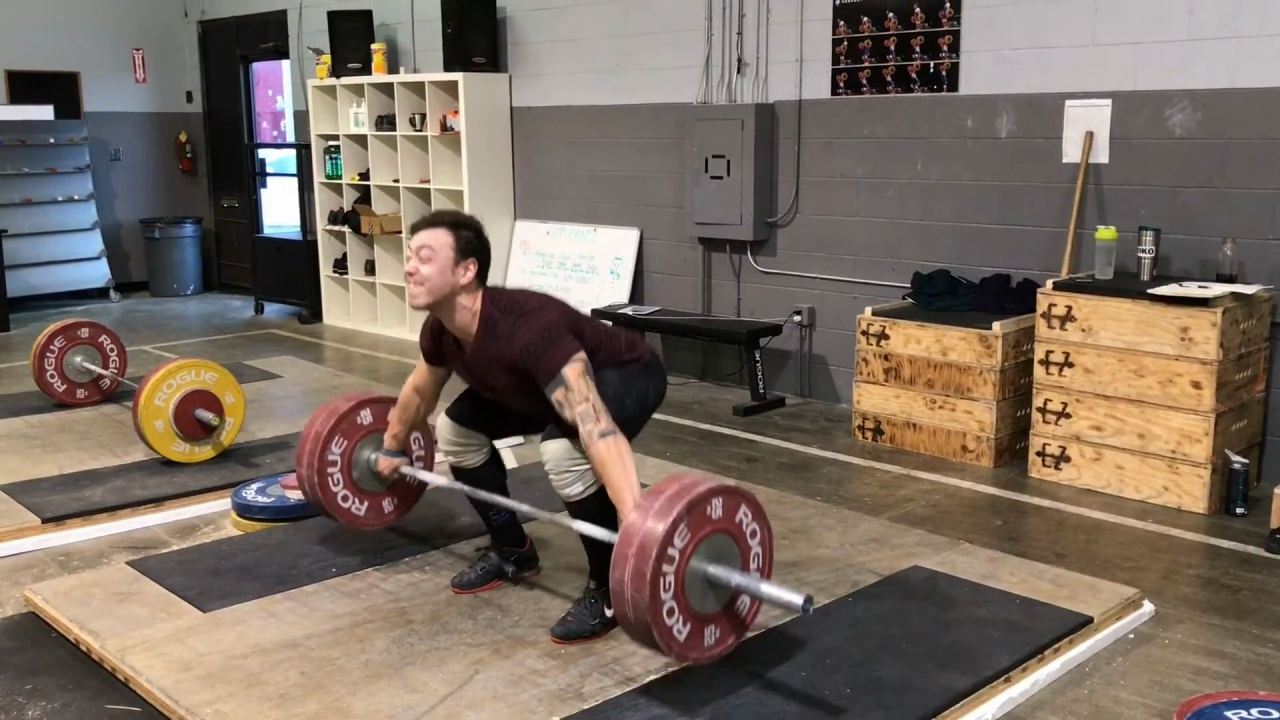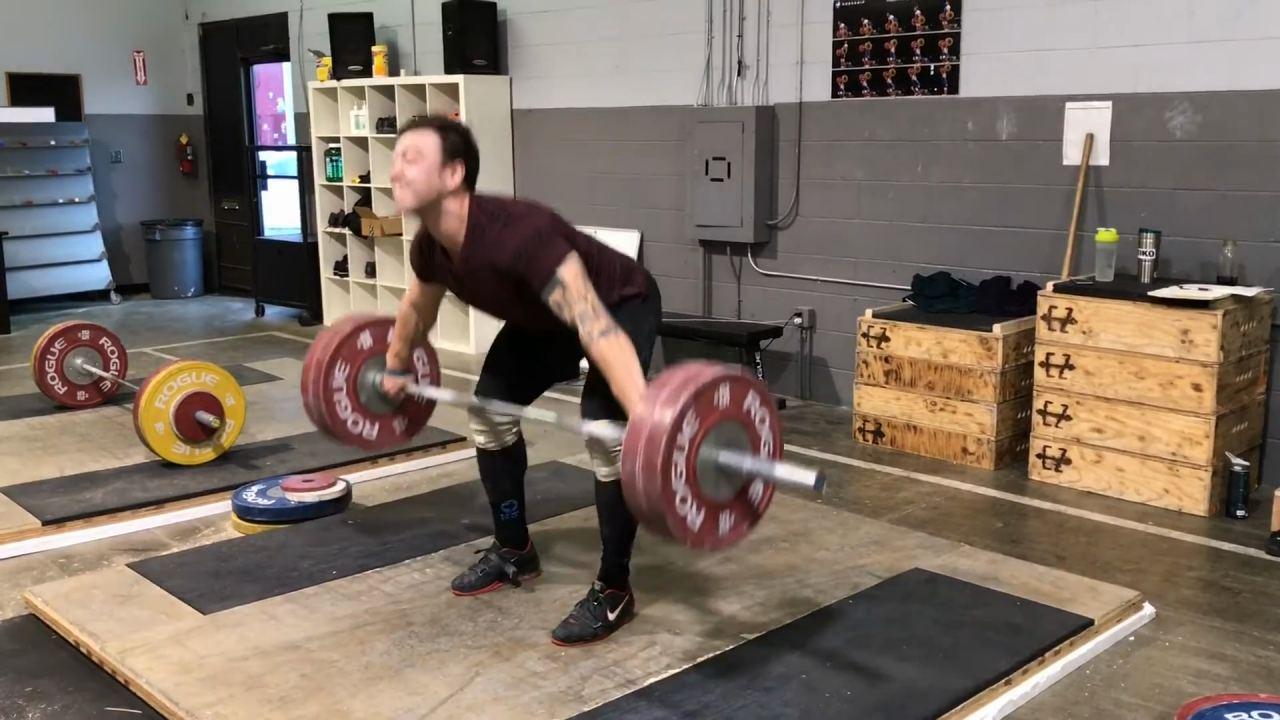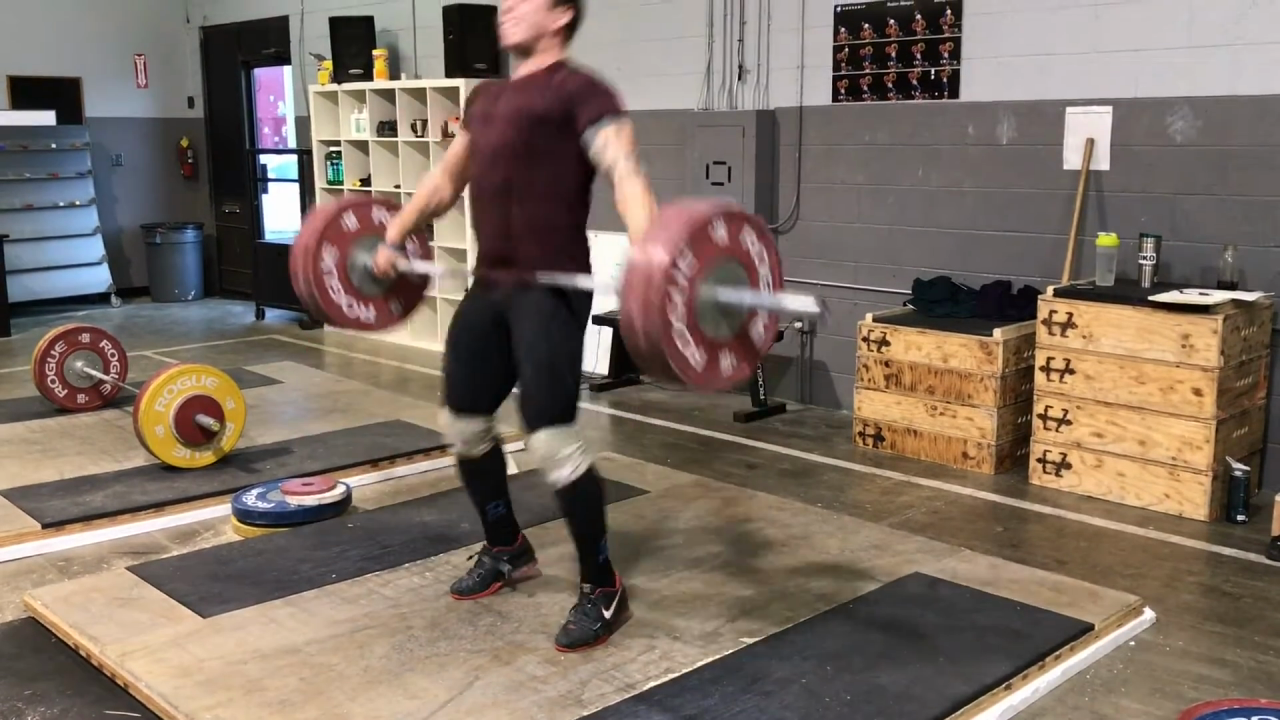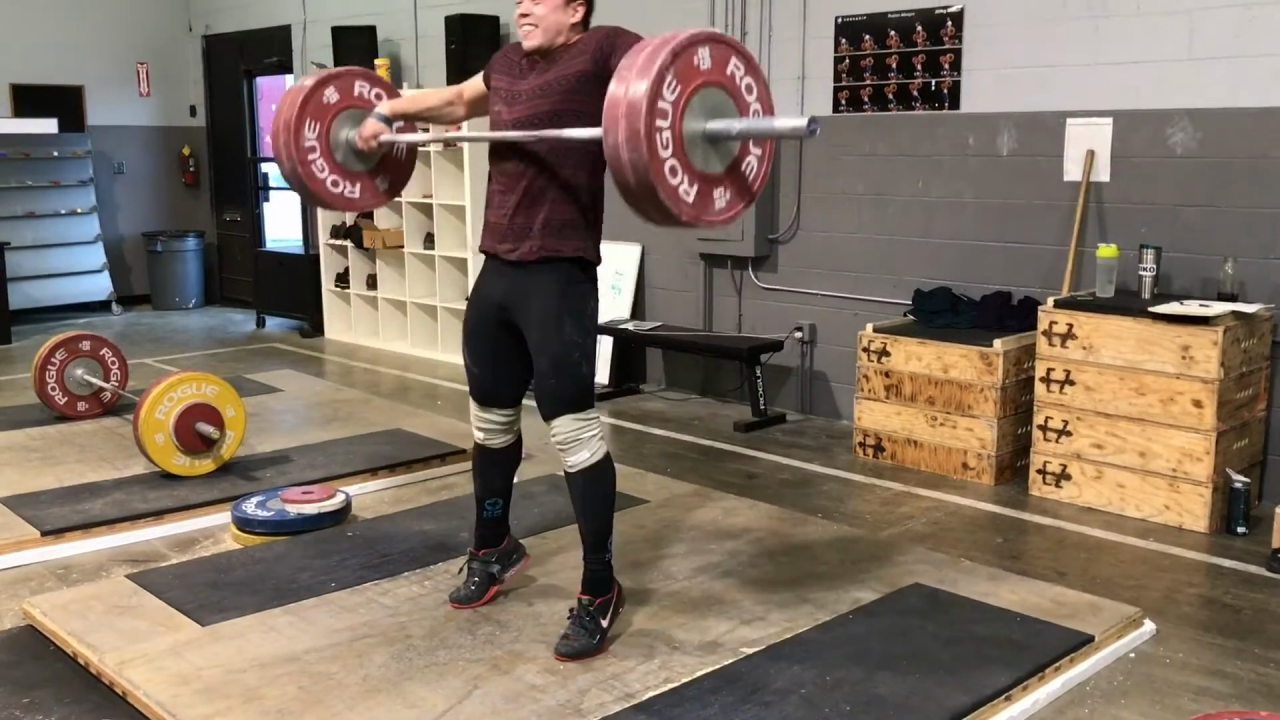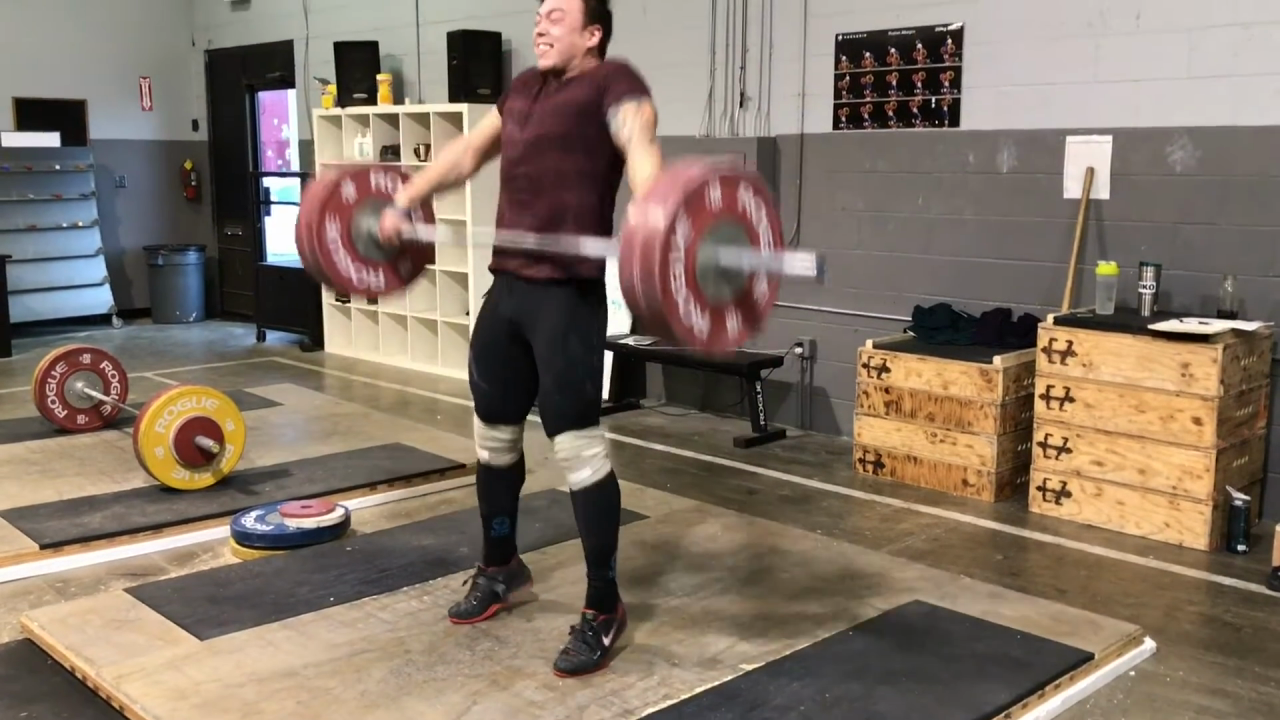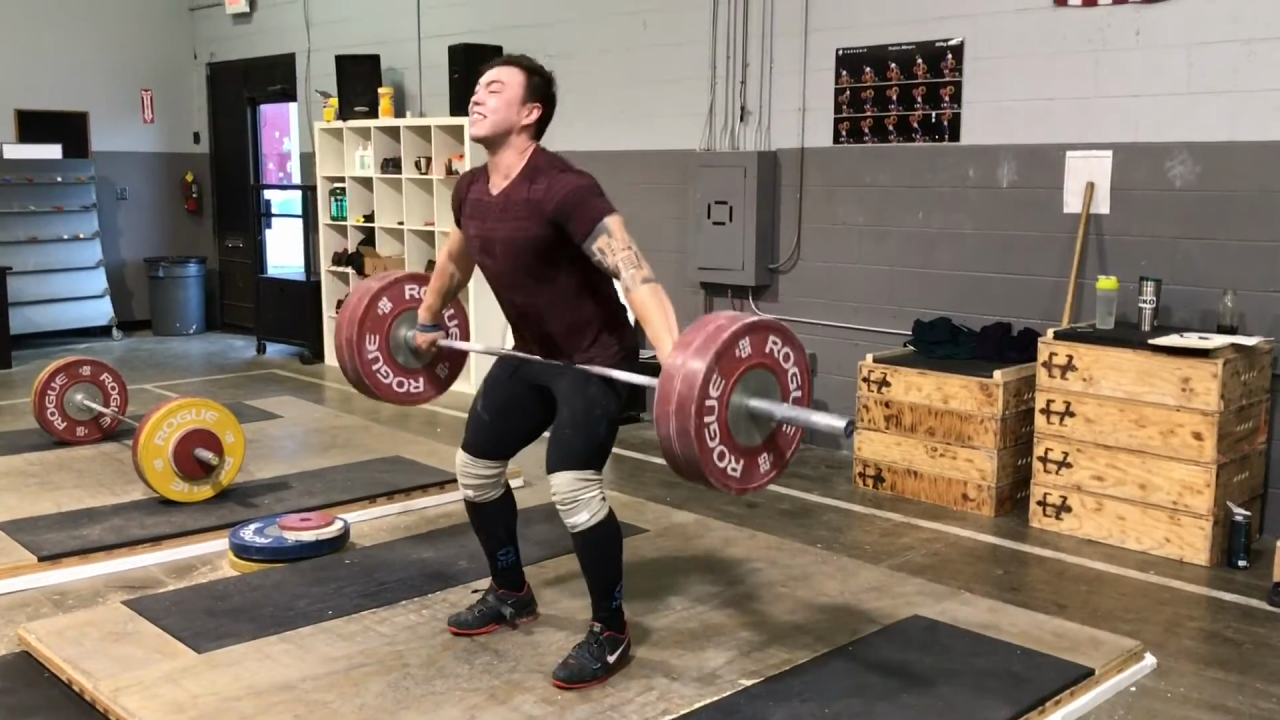
dt=0.3s
person 1, frame 1
left shoulder: (528, 328)
right shoulder: (440, 330)
left elbow: (598, 429)
right elbow: (419, 391)
right wrist: (392, 448)
left hip: (624, 372)
left knee: (563, 453)
right knee: (456, 431)
left ankle: (607, 590)
right ankle: (511, 550)
person 1, frame 2
left shoulder: (517, 233)
right shoulder: (430, 247)
left elbow: (595, 326)
right elbow: (417, 308)
right wrist: (395, 366)
left hip: (620, 305)
right hip: (539, 313)
left knee: (606, 434)
right knee: (489, 414)
left ankle: (613, 591)
right ankle: (513, 551)
person 1, frame 3
left shoulder: (576, 88)
right shoulder: (489, 94)
left elbow: (623, 171)
right elbow: (447, 174)
right wrist: (392, 238)
left hip: (549, 289)
right hip: (490, 286)
left knee: (550, 442)
right knee: (464, 426)
left ankle: (601, 588)
right ankle: (507, 550)
person 1, frame 4
right shoulder: (510, 63)
right elbow: (456, 100)
right wrist: (385, 112)
left hip: (558, 274)
right hip: (497, 270)
left knee: (573, 429)
right knee: (490, 421)
left ankle: (599, 593)
right ankle: (493, 548)
person 1, frame 5
left shoulder: (610, 79)
right shoulder: (524, 88)
left elbow: (641, 149)
right elbow: (467, 149)
right wrist: (403, 201)
left hip: (567, 291)
right hip: (507, 289)
left knee: (577, 447)
right knee: (493, 436)
left ankle: (604, 613)
right ankle: (500, 566)
person 1, frame 6
left shoulder: (562, 189)
right shoulder: (471, 190)
left elbow: (633, 275)
right elbow: (454, 259)
right wrist: (428, 318)
left hip: (593, 359)
right hip: (529, 354)
left knee: (571, 486)
right knee: (475, 467)
left ankle: (610, 631)
right ankle: (510, 591)
